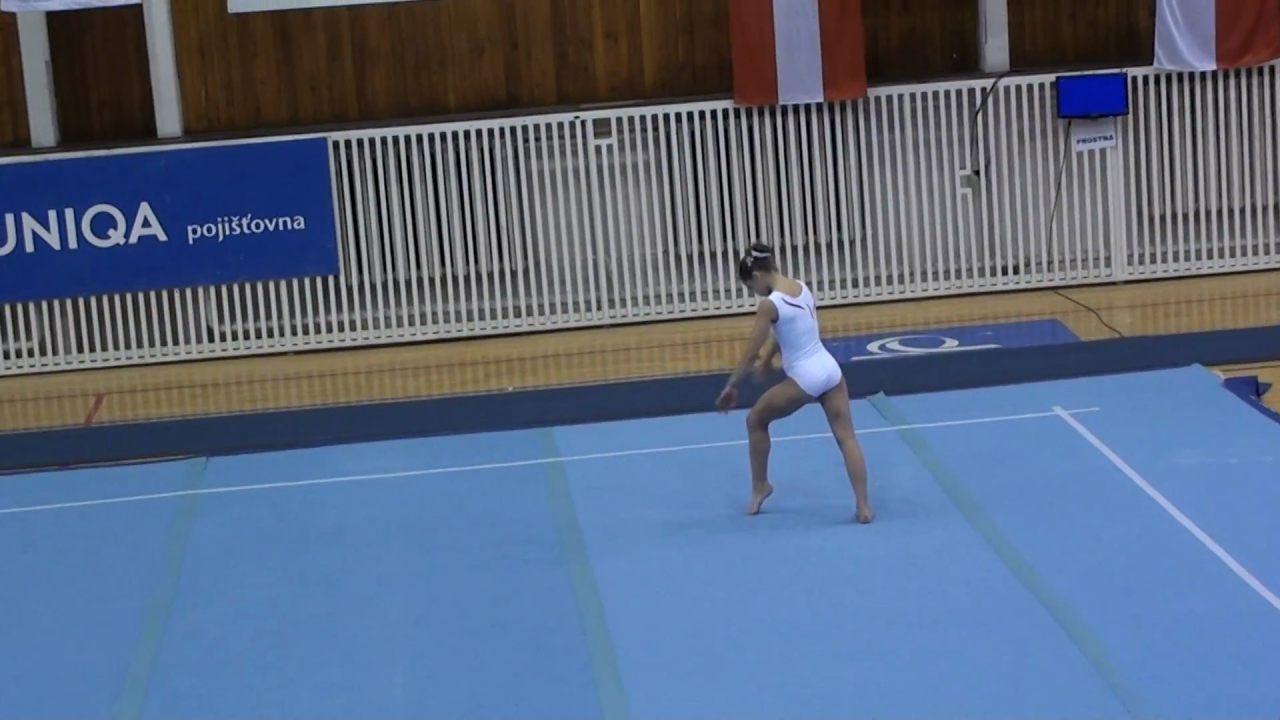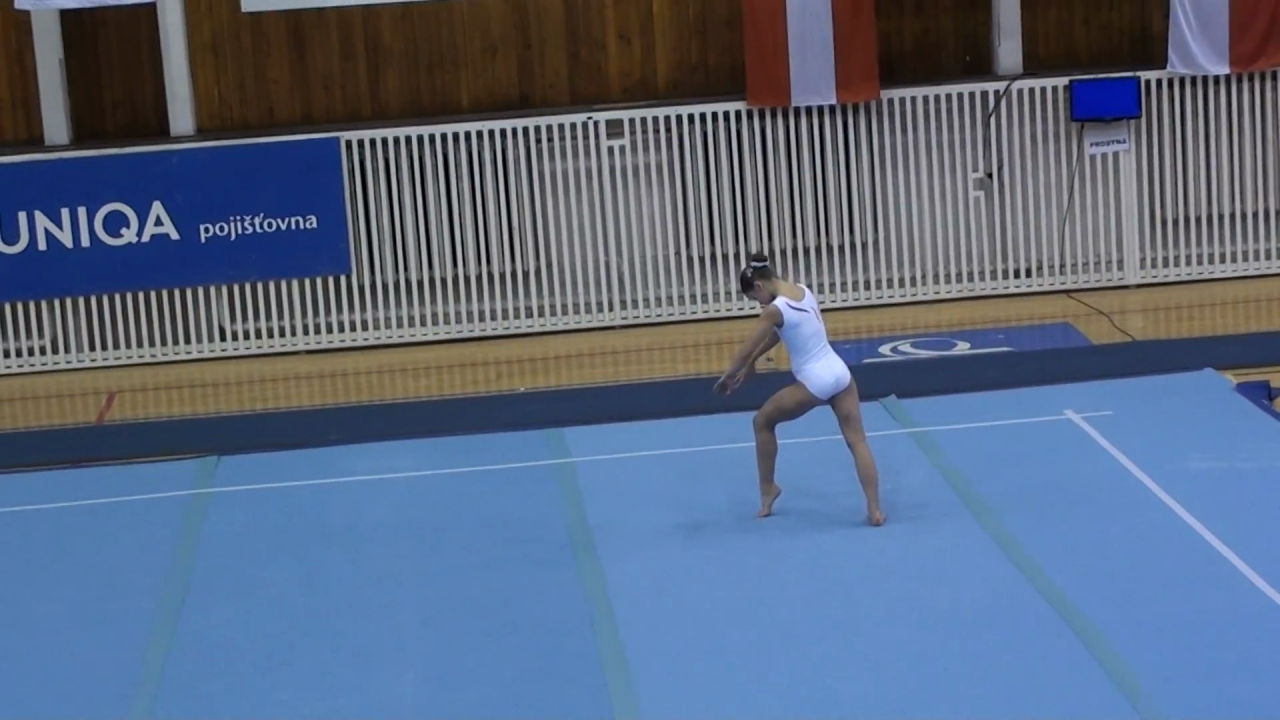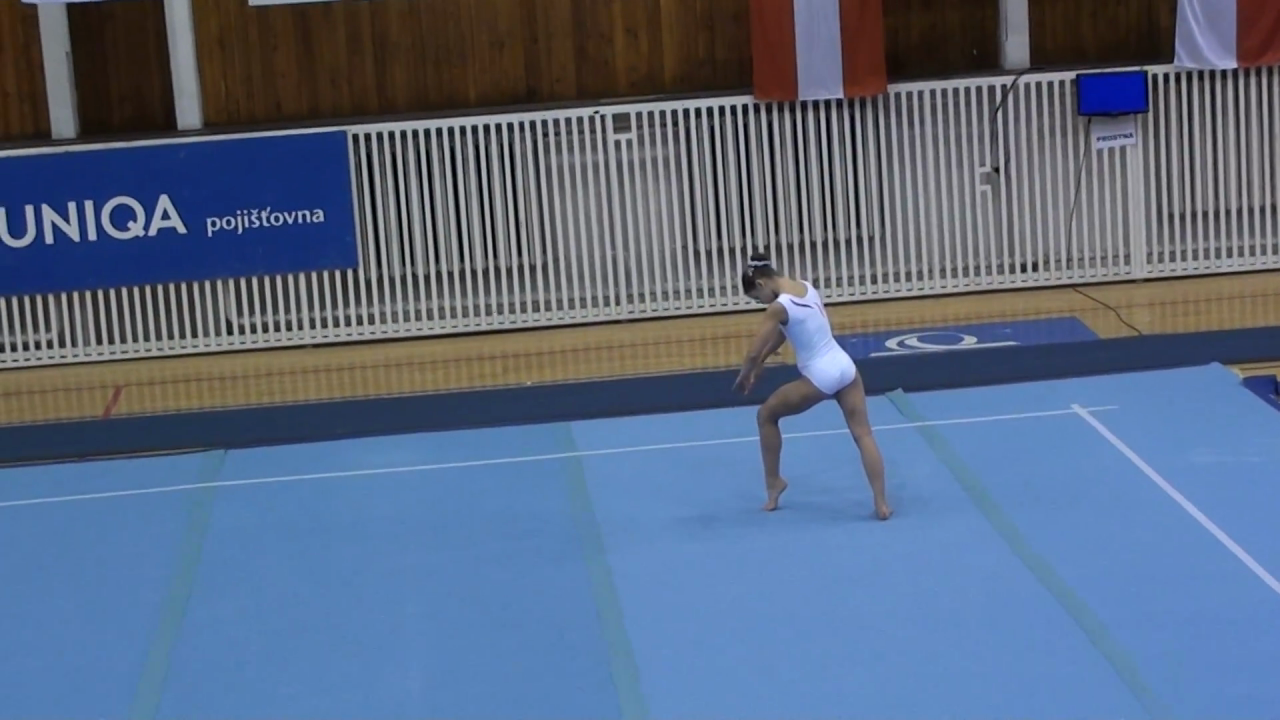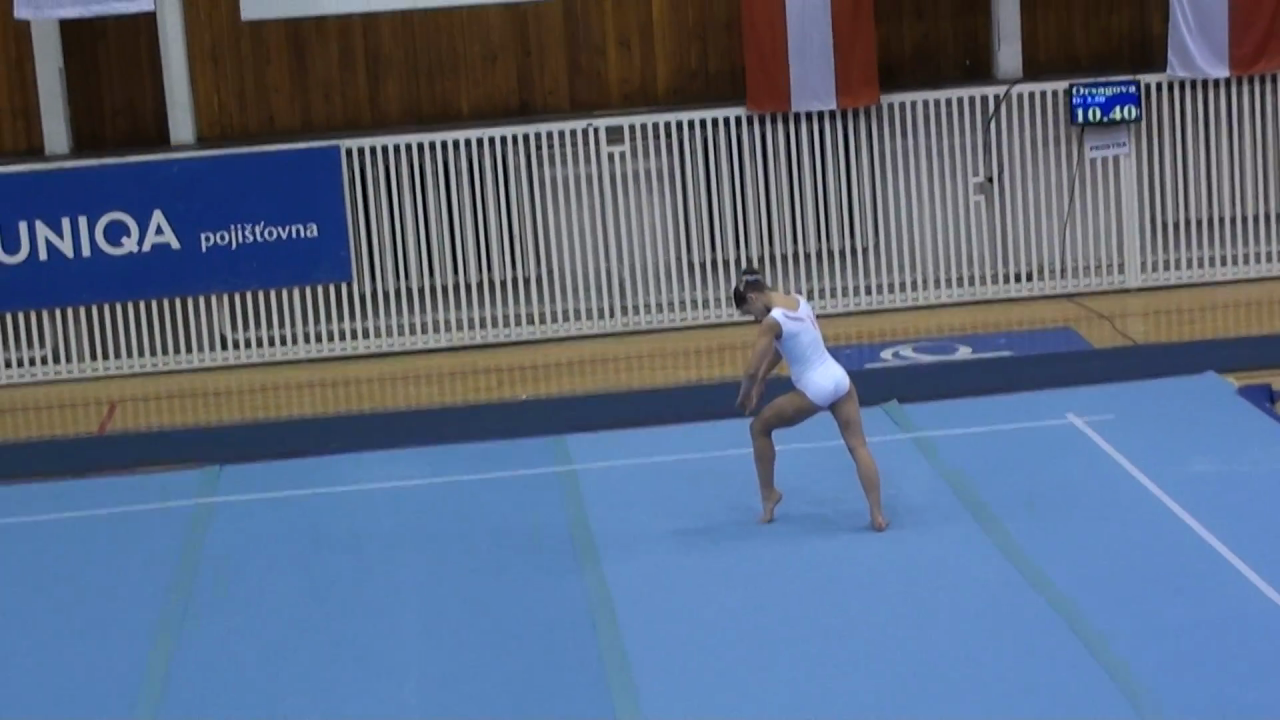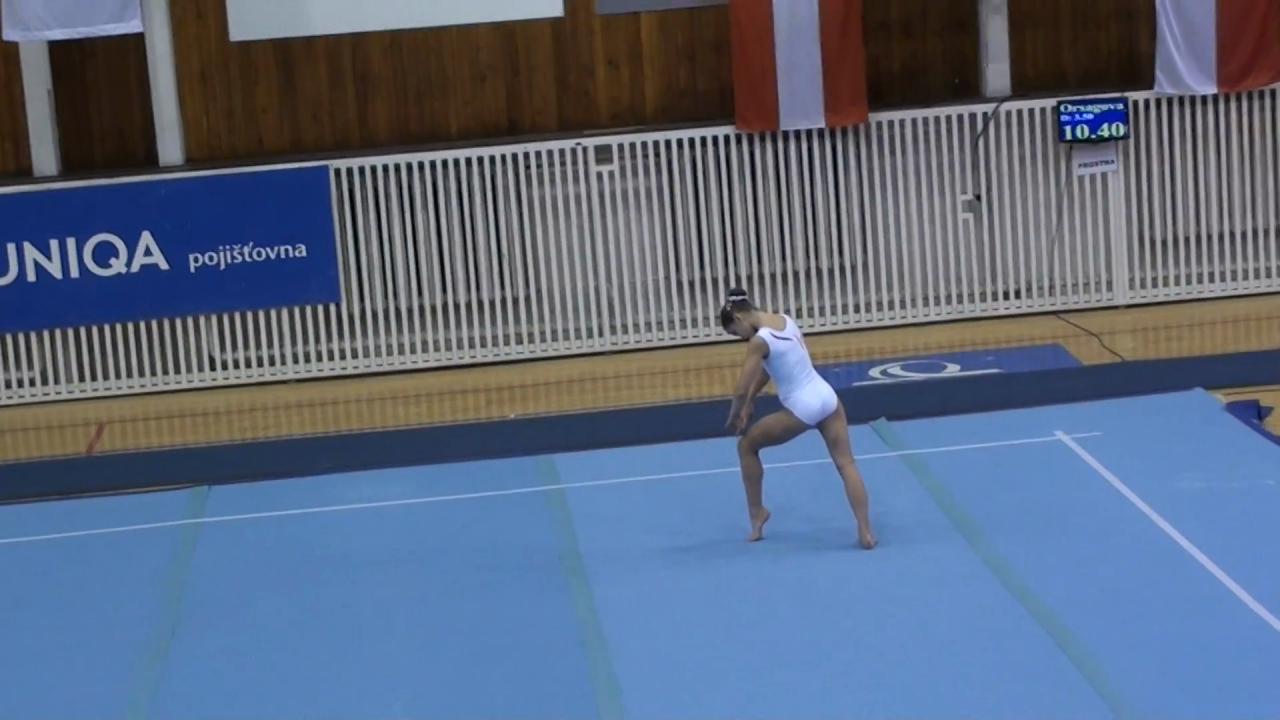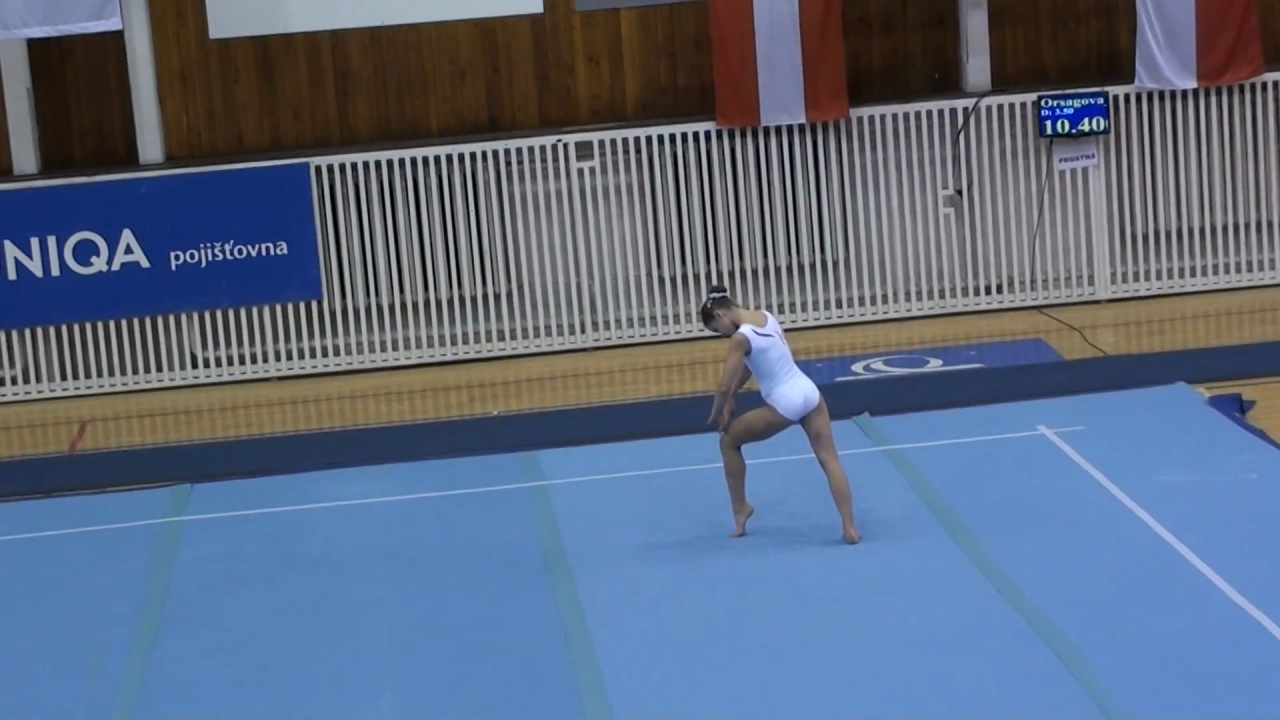
dt=0.2s
person 1, frame 1
left shoulder: (769, 305)
right shoulder: (802, 287)
left elbow: (750, 354)
left wrist: (731, 386)
right wrist: (766, 357)
left hip: (804, 379)
right hip: (830, 369)
left knee: (755, 420)
right knee: (847, 438)
left ankle: (760, 486)
right ankle: (863, 507)
person 1, frame 2
left shoulder: (774, 310)
right shoulder: (804, 291)
left elbow: (745, 352)
left wrist: (728, 378)
right wrist: (753, 361)
left hip: (813, 383)
right hip: (840, 373)
left knee: (762, 421)
right knee: (858, 441)
left ankle: (768, 489)
right ankle: (875, 510)
person 1, frame 3
left shoulder: (778, 307)
right shoulder: (807, 287)
left elbow: (754, 352)
left wrist: (744, 377)
right wrist: (760, 363)
left hip: (820, 378)
right hip: (845, 367)
left knee: (766, 415)
right knee: (864, 434)
left ankle: (773, 482)
right ankle: (881, 503)
person 1, frame 4
left shoulder: (772, 322)
right shoulder: (799, 301)
left elbow: (751, 370)
left wrist: (745, 396)
right wrist: (761, 382)
left hip: (814, 390)
right hip: (839, 379)
left knee: (759, 427)
right knee: (858, 446)
left ankle: (768, 494)
right ankle: (877, 514)
person 1, frame 5
left shoulder: (759, 341)
right shoulder: (786, 320)
left elbow: (741, 390)
left wrist: (735, 417)
right wrist: (750, 402)
left hip: (802, 409)
right hip: (827, 398)
left knee: (746, 445)
right knee: (846, 464)
left ankle: (757, 512)
right ankle: (866, 532)
person 1, frame 6
left shoulder: (741, 338)
right shoulder: (766, 317)
left elbow: (724, 387)
left wrist: (717, 414)
right wrist: (731, 399)
left hip: (784, 404)
right hip: (809, 393)
left knee: (728, 441)
right knee: (830, 459)
left ankle: (740, 508)
right ankle: (850, 527)
